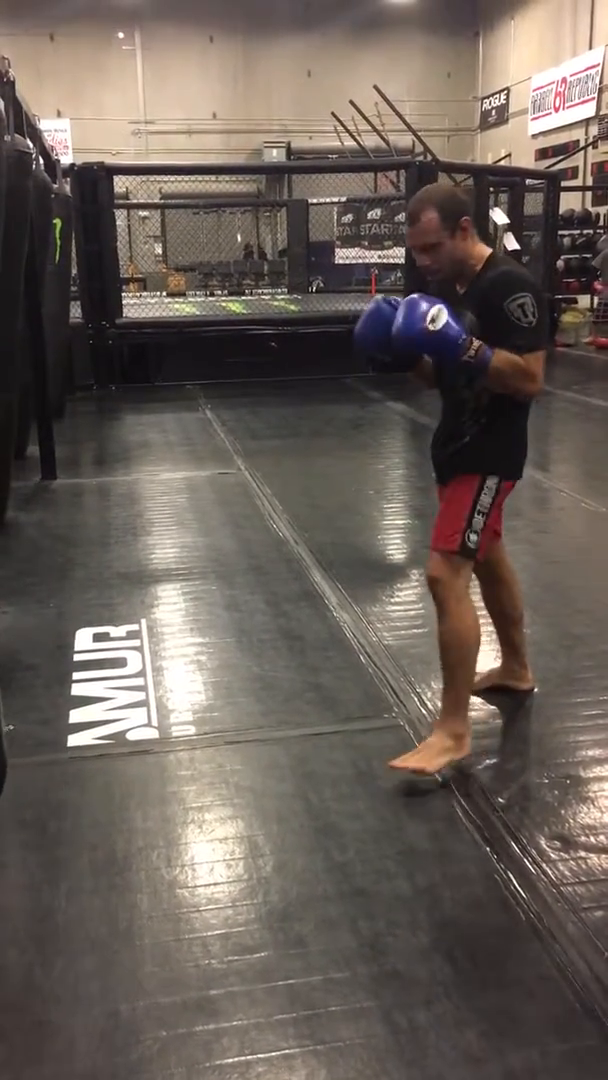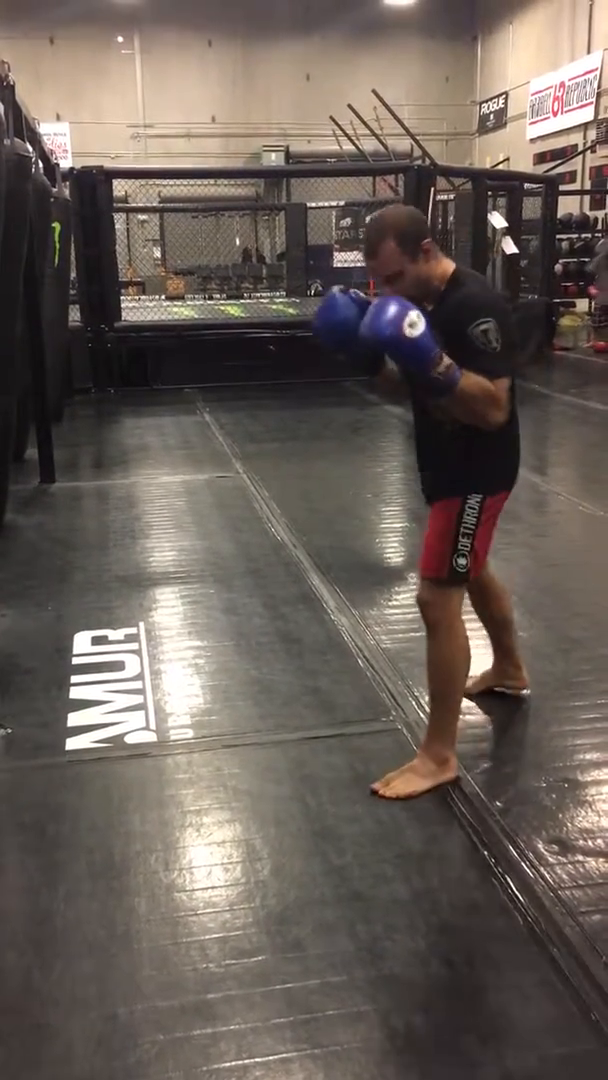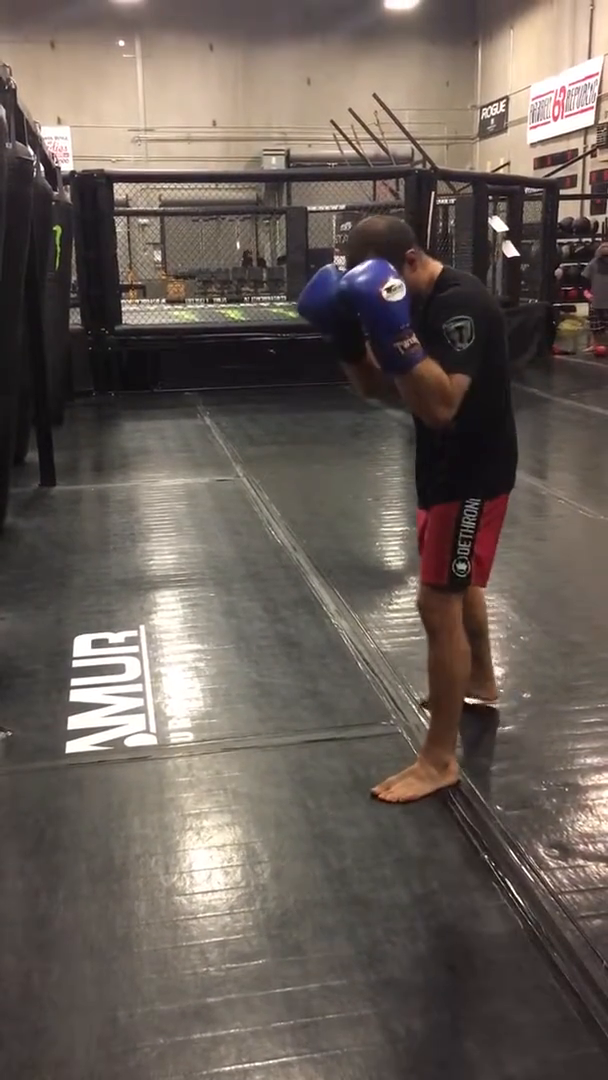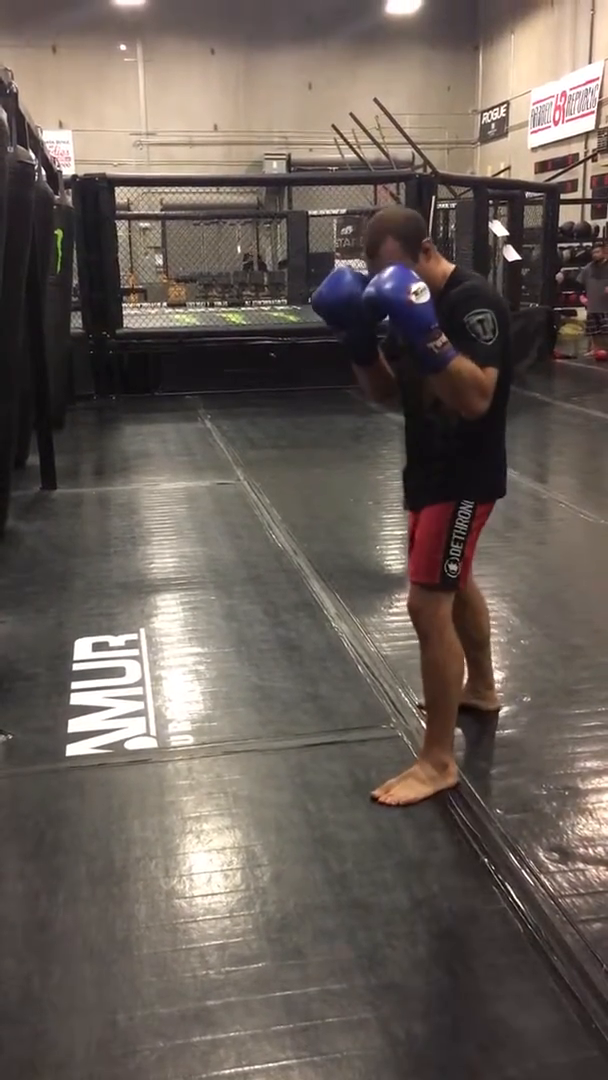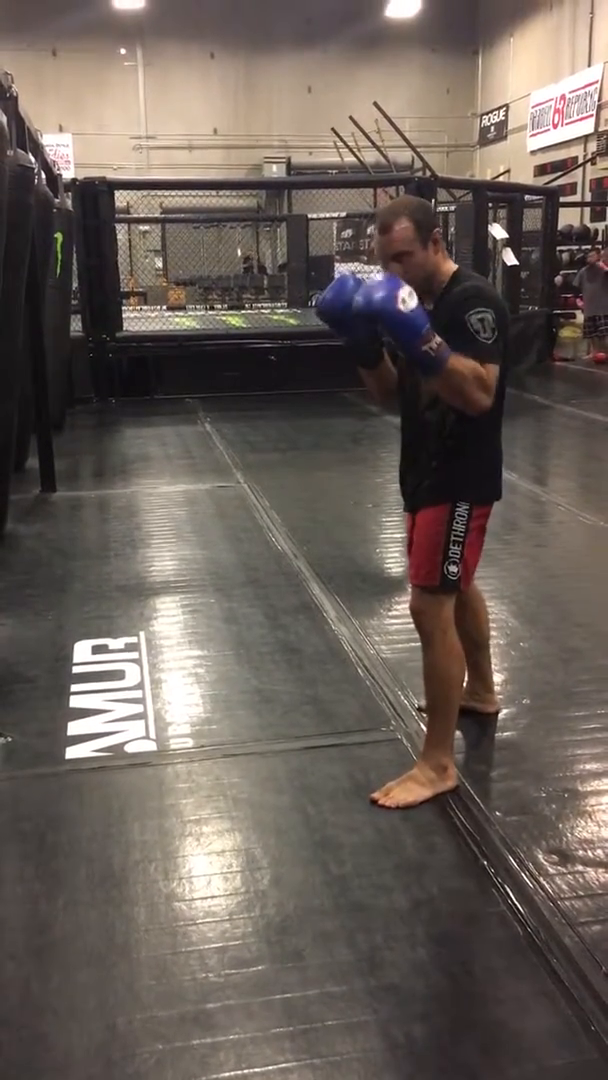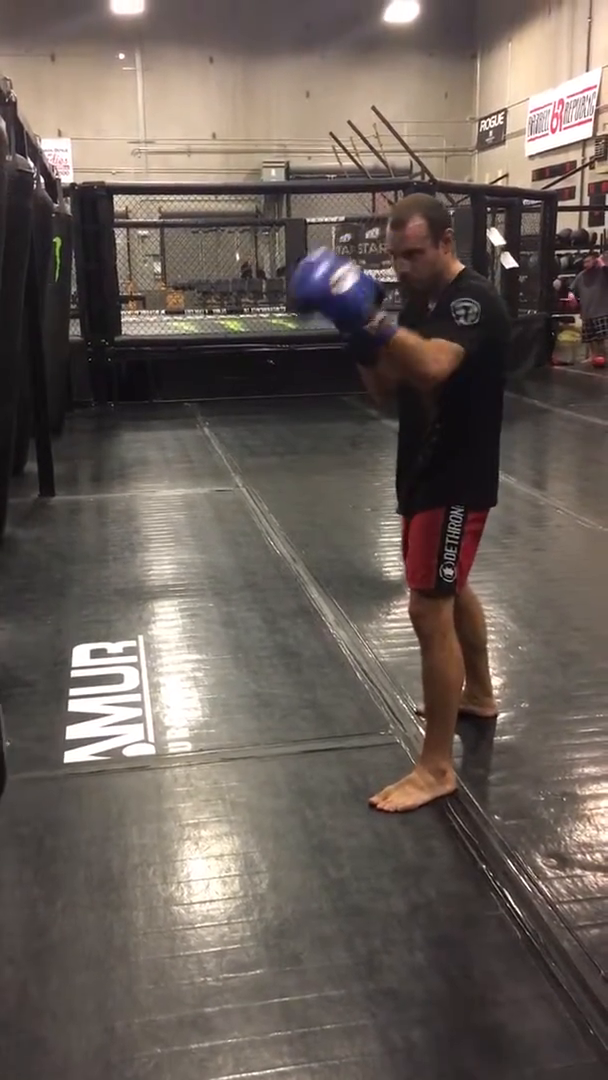
dt=0.3s
person 1, frame 1
left shoulder: (509, 287)
right shoulder: (443, 286)
left elbow: (530, 379)
left wrist: (462, 345)
right wrist: (403, 348)
left hip: (488, 453)
right hip: (458, 444)
left knee: (446, 575)
right knee: (487, 557)
left ankle: (452, 731)
right ankle: (515, 667)
person 1, frame 2
left shoulder: (474, 306)
right shoulder: (417, 300)
left elbow: (493, 408)
right elbow: (403, 385)
left wrist: (430, 361)
right wrist: (369, 351)
left hip: (475, 470)
right hip: (449, 461)
left knee: (437, 599)
right knee: (471, 570)
left ankle: (438, 755)
right ankle: (509, 669)
person 1, frame 3
left shoulder: (460, 304)
right shoulder: (416, 301)
left elbow: (440, 405)
right elbow: (375, 385)
left wrist: (397, 331)
right wrist: (346, 332)
left hip: (474, 474)
right hip: (447, 466)
left knee: (439, 602)
right knee: (457, 584)
left ankle: (439, 759)
right ankle: (480, 679)
person 1, frame 4
left shoulder: (473, 302)
right shoulder: (419, 302)
left elbow: (475, 398)
right elbow: (384, 391)
left wrist: (425, 334)
right wrist: (358, 335)
left hip: (464, 477)
right hip: (435, 469)
left knee: (428, 604)
right knee: (456, 583)
left ankle: (438, 761)
right ankle: (481, 688)
person 1, frame 5
left shoulder: (474, 303)
right shoulder: (417, 303)
left elbow: (479, 395)
right elbow: (388, 393)
left wrist: (420, 336)
right wrist: (363, 339)
left hip: (460, 478)
right hip: (428, 471)
left knee: (431, 607)
right knee: (458, 586)
left ankle: (438, 764)
right ankle: (481, 690)
person 1, frame 6
left shoulder: (474, 301)
right shoulder: (421, 301)
left elbow: (430, 366)
right elbow: (388, 387)
left wrist: (367, 317)
right wrist: (361, 333)
left hip: (456, 481)
right hip: (429, 472)
left knee: (429, 610)
right knee: (452, 589)
left ankle: (436, 768)
right ankle: (478, 693)
